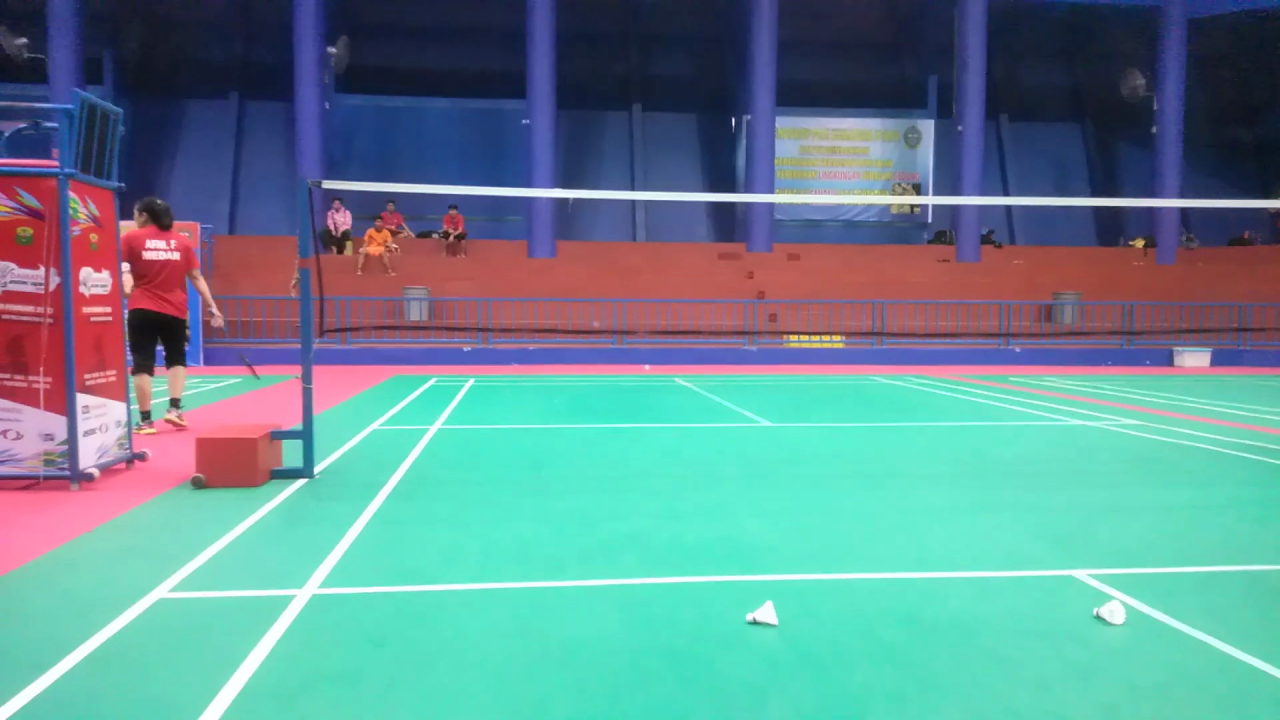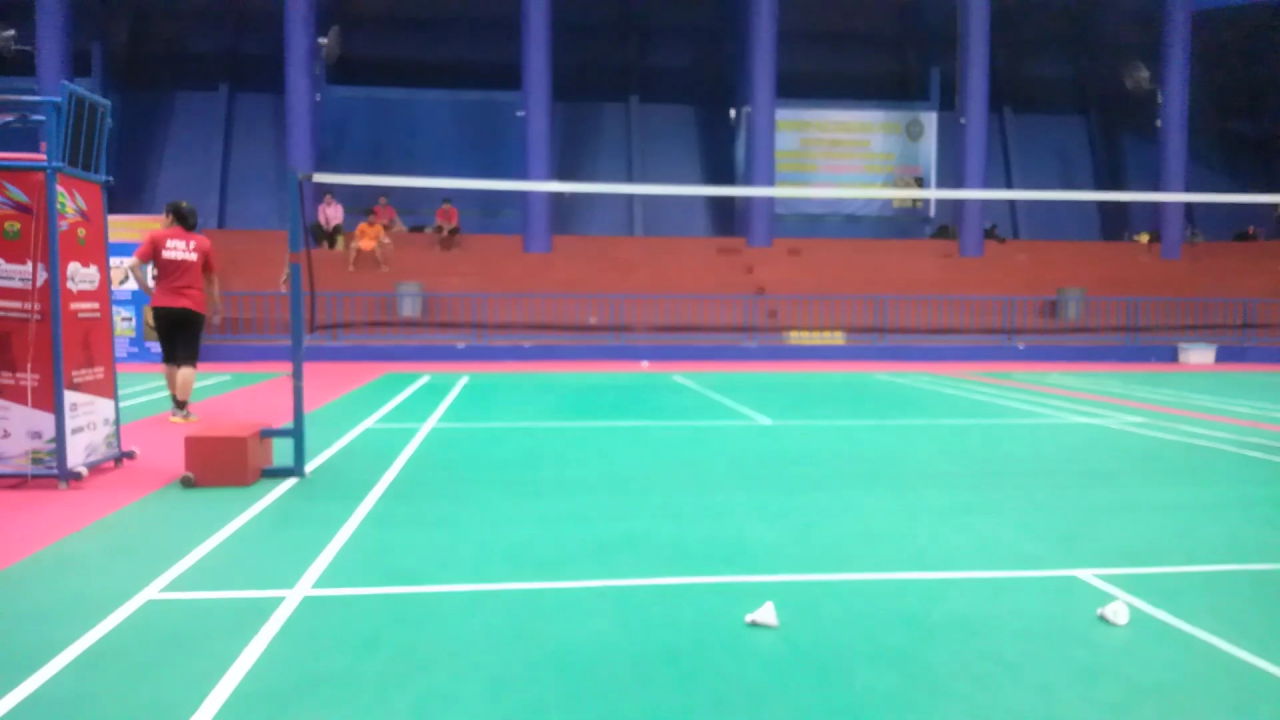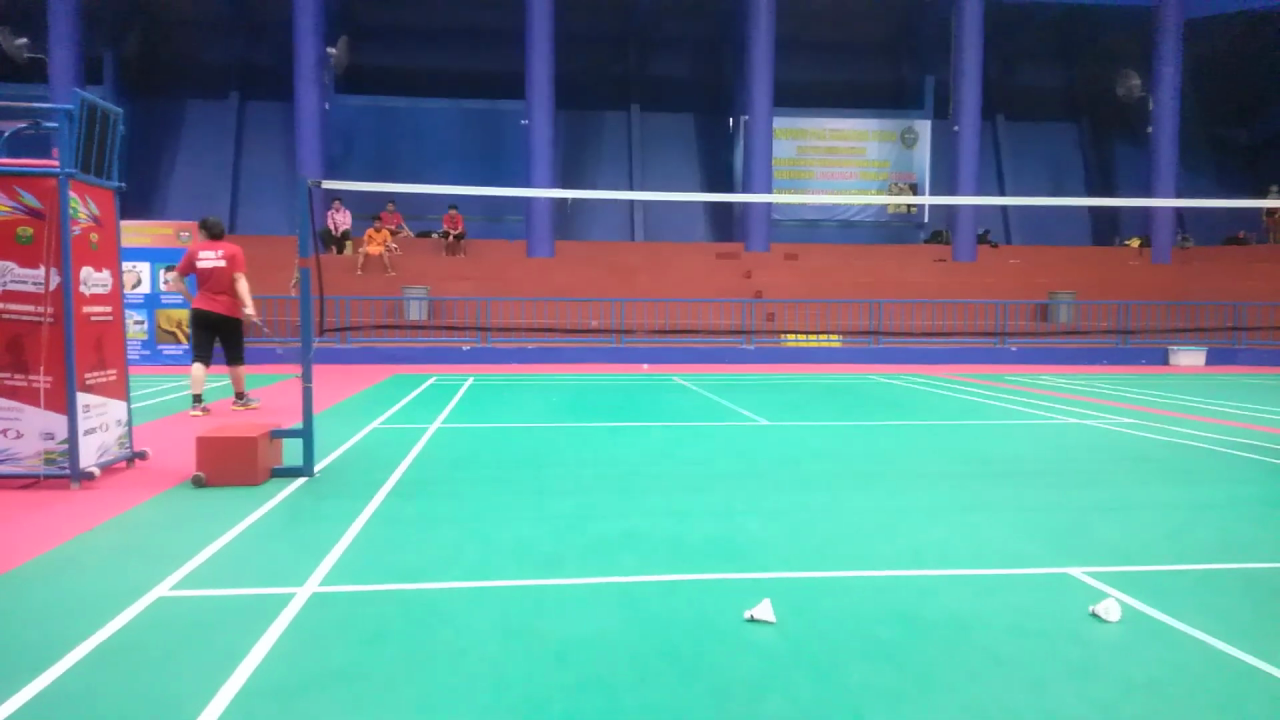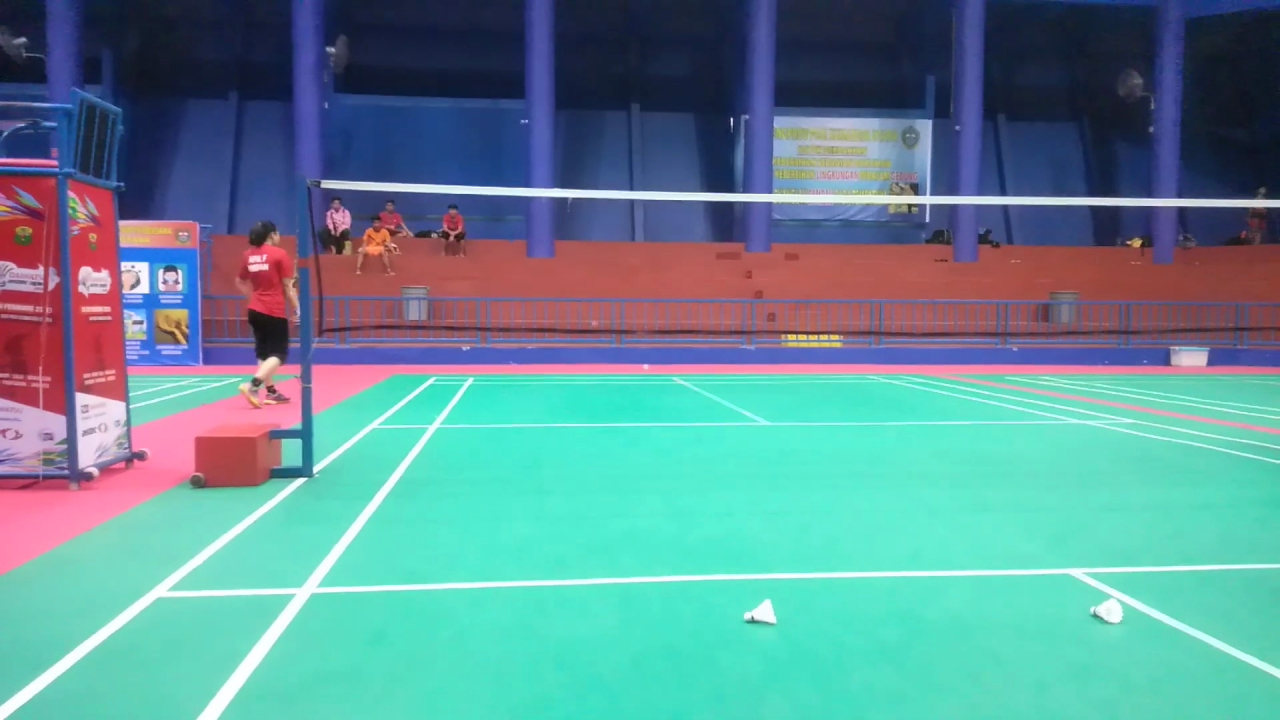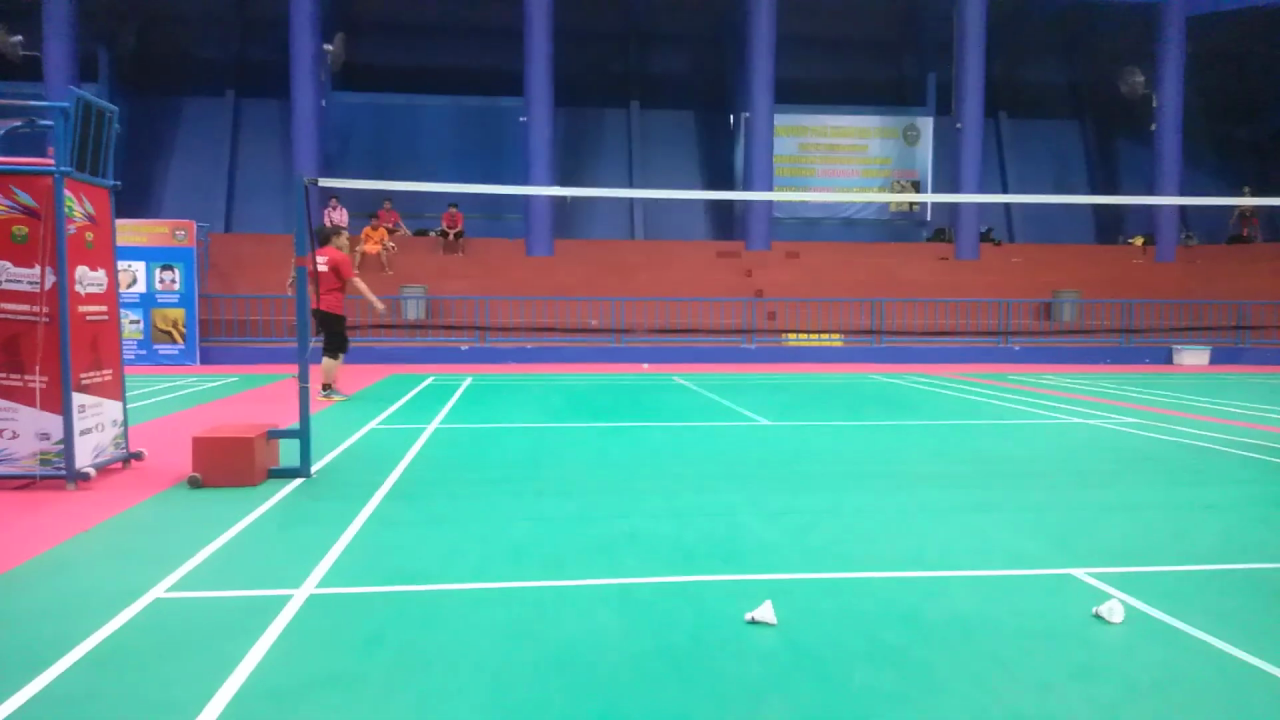
dt=1s
person 1, frame 1
left shoulder: (132, 238)
right shoulder: (182, 241)
right elbow: (196, 277)
left wrist: (123, 291)
right wrist: (212, 307)
left hip: (142, 311)
right hip: (174, 311)
left knee: (142, 365)
right knee: (176, 360)
left ankle: (145, 420)
right ankle: (174, 408)
person 1, frame 2
left shoulder: (156, 238)
right shoulder: (203, 243)
left elbow: (134, 265)
right elbow: (211, 279)
left wrist: (149, 290)
right wrist: (216, 306)
left hip: (162, 306)
right hip: (192, 308)
left knee: (169, 357)
right knee: (187, 359)
left ankle: (177, 404)
right ankle: (181, 410)
person 1, frame 3
left shoulder: (194, 251)
right shoulder: (233, 250)
left elbow: (178, 280)
right elbow: (239, 279)
left wrist: (192, 300)
right wrist: (248, 305)
left hip: (201, 311)
right hip: (228, 312)
left knee: (200, 357)
right knee: (235, 357)
left ankle: (196, 402)
right ankle: (241, 398)
person 1, frame 4
left shoulder: (249, 255)
right shoulder: (279, 254)
left elbow: (240, 282)
right elbow: (289, 284)
right wrist: (296, 308)
left hip: (255, 310)
right hip: (274, 311)
left knee: (263, 351)
right knee: (279, 353)
left ankle: (270, 392)
right ankle: (252, 384)
person 1, frame 5
left shoulder: (316, 255)
right shoulder: (339, 257)
left elbow: (307, 280)
right elbow: (355, 282)
right wrist: (375, 301)
left hip: (319, 308)
right hip: (332, 310)
left knee: (341, 344)
right knee: (332, 350)
left ankle: (328, 385)
right ankle: (326, 389)
